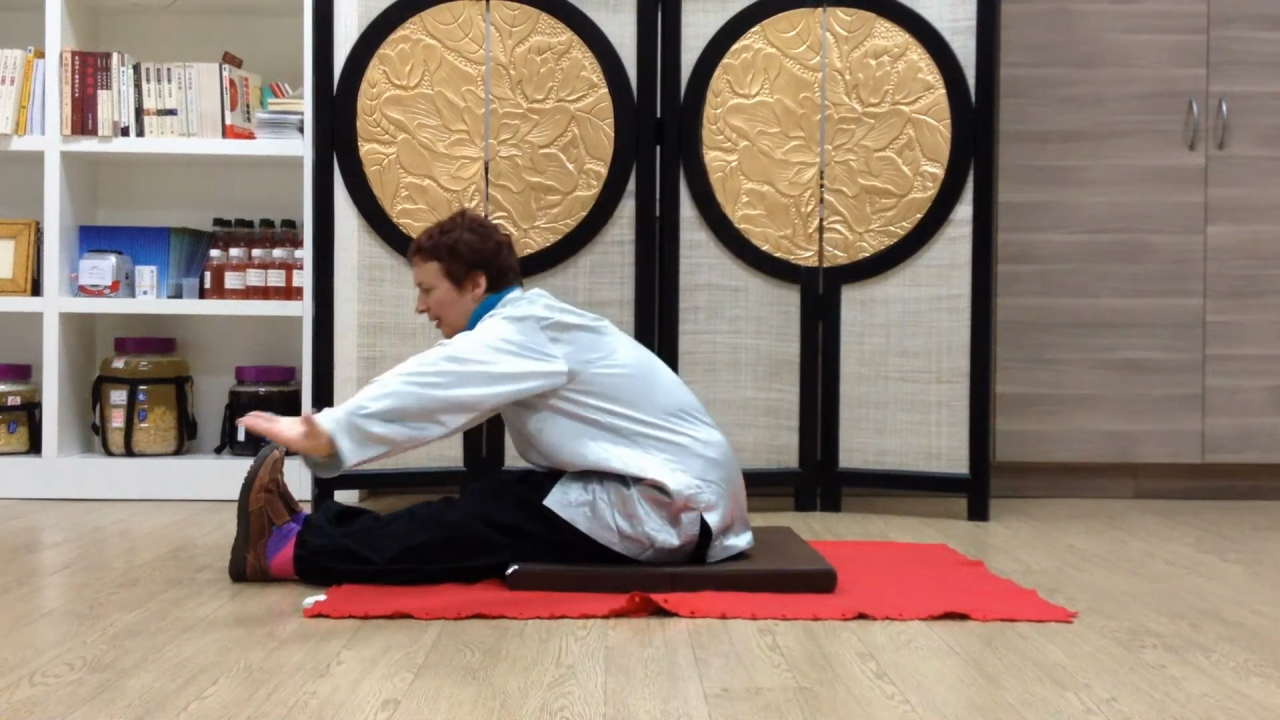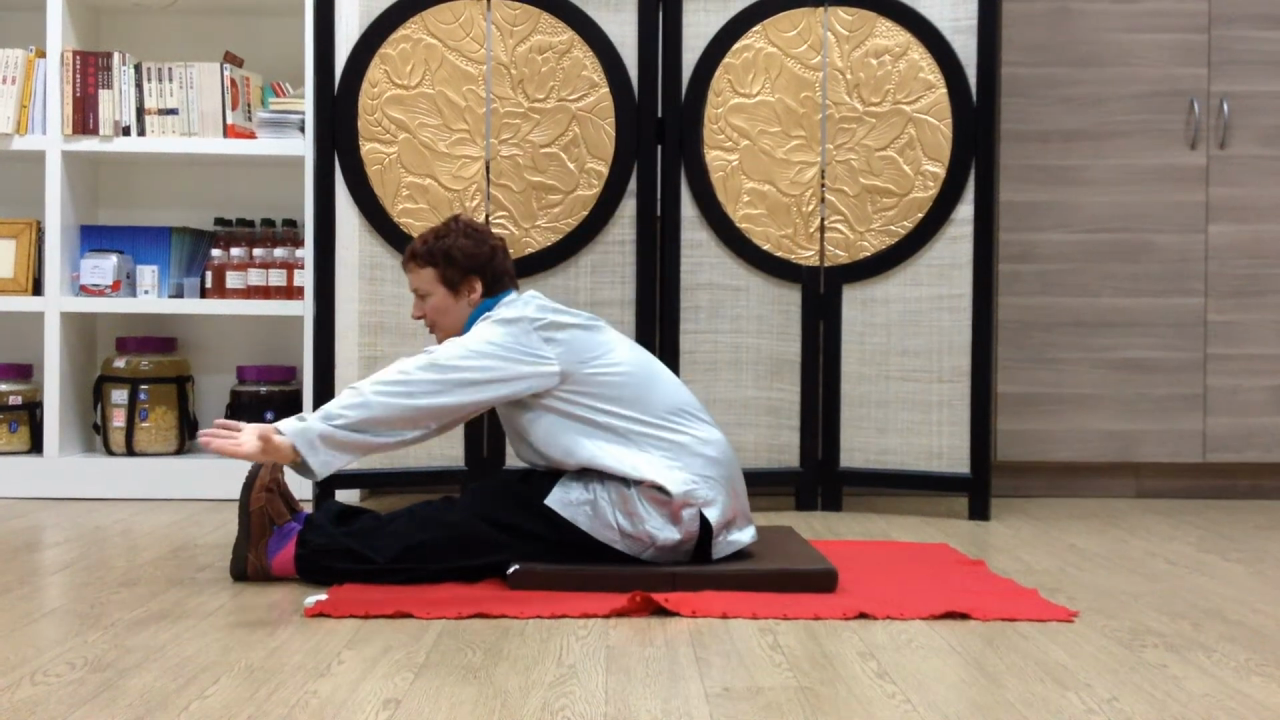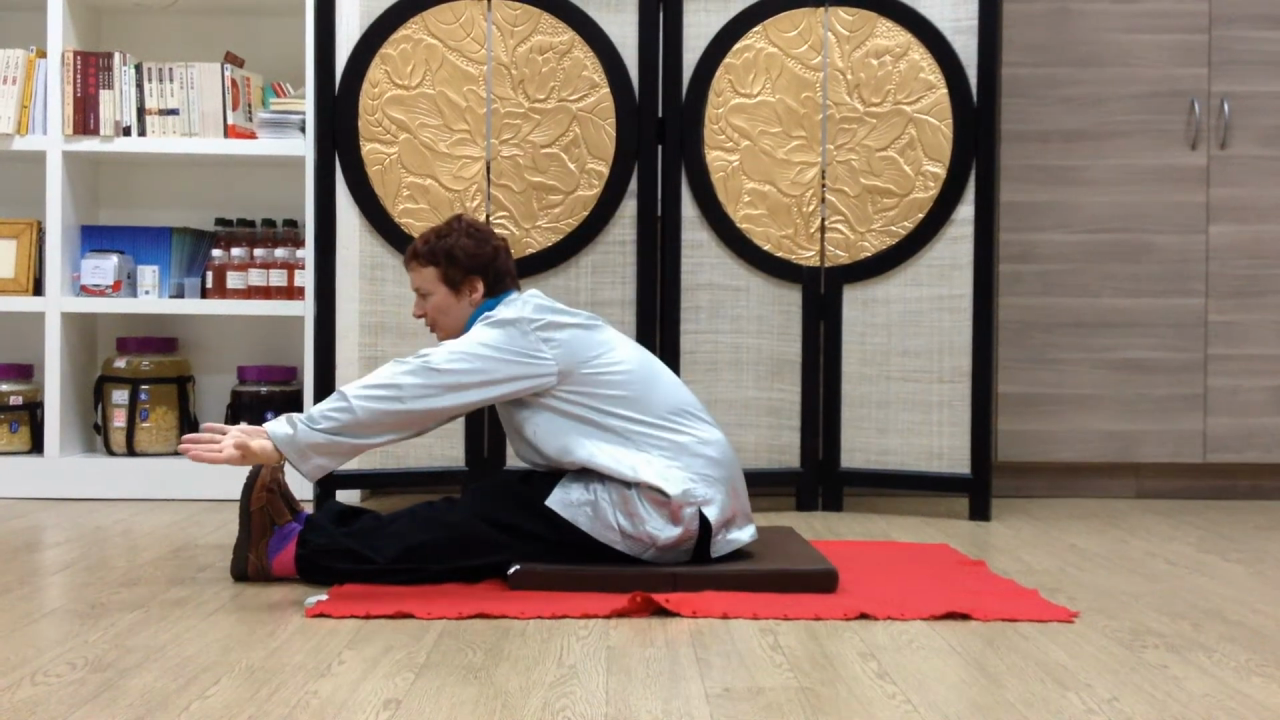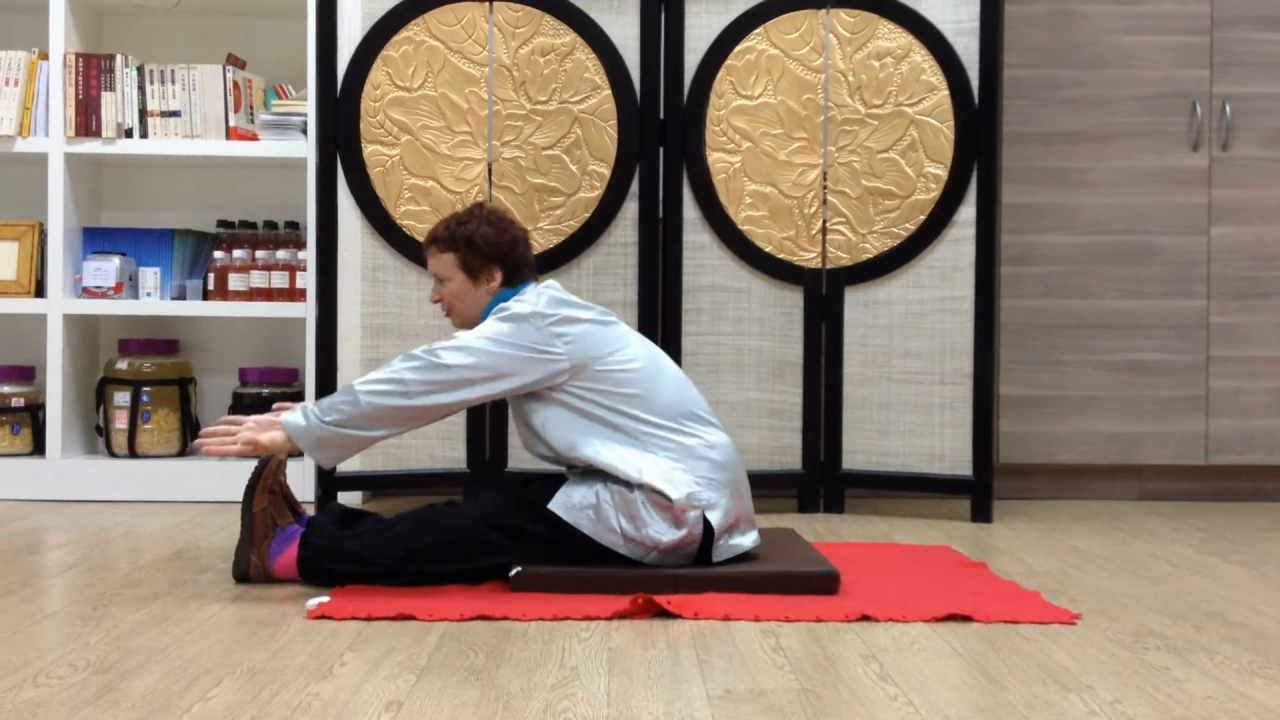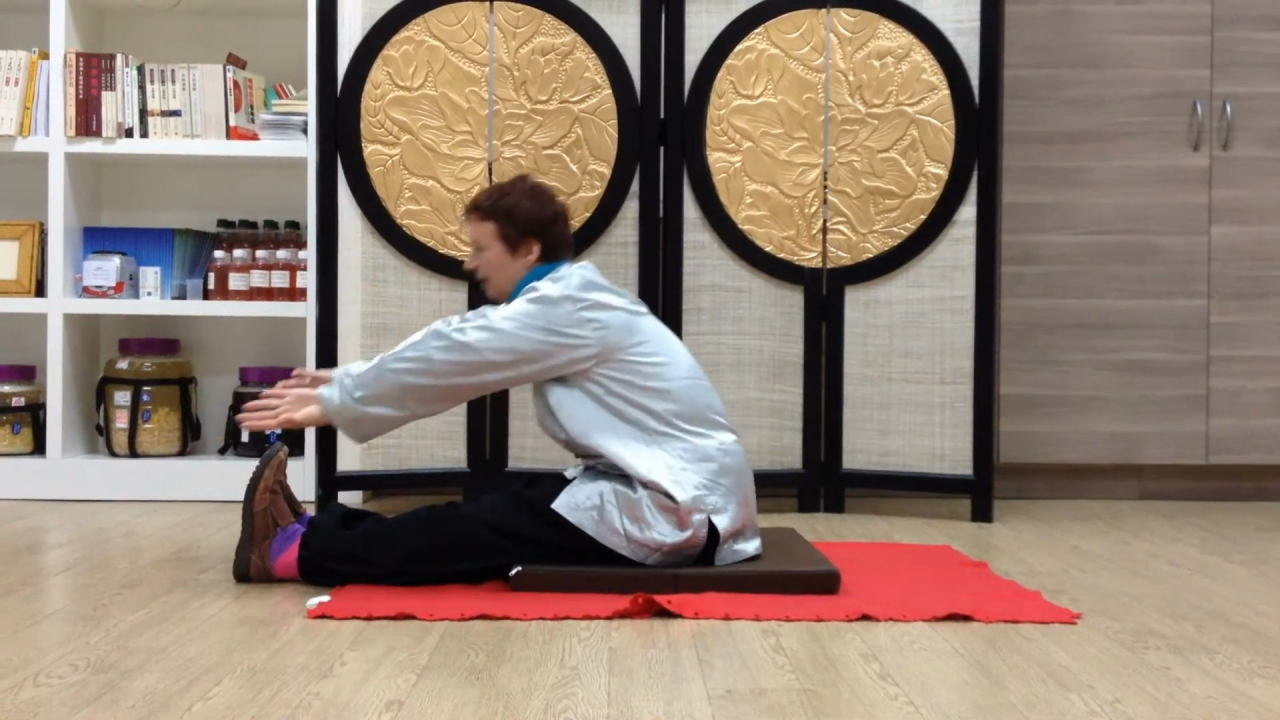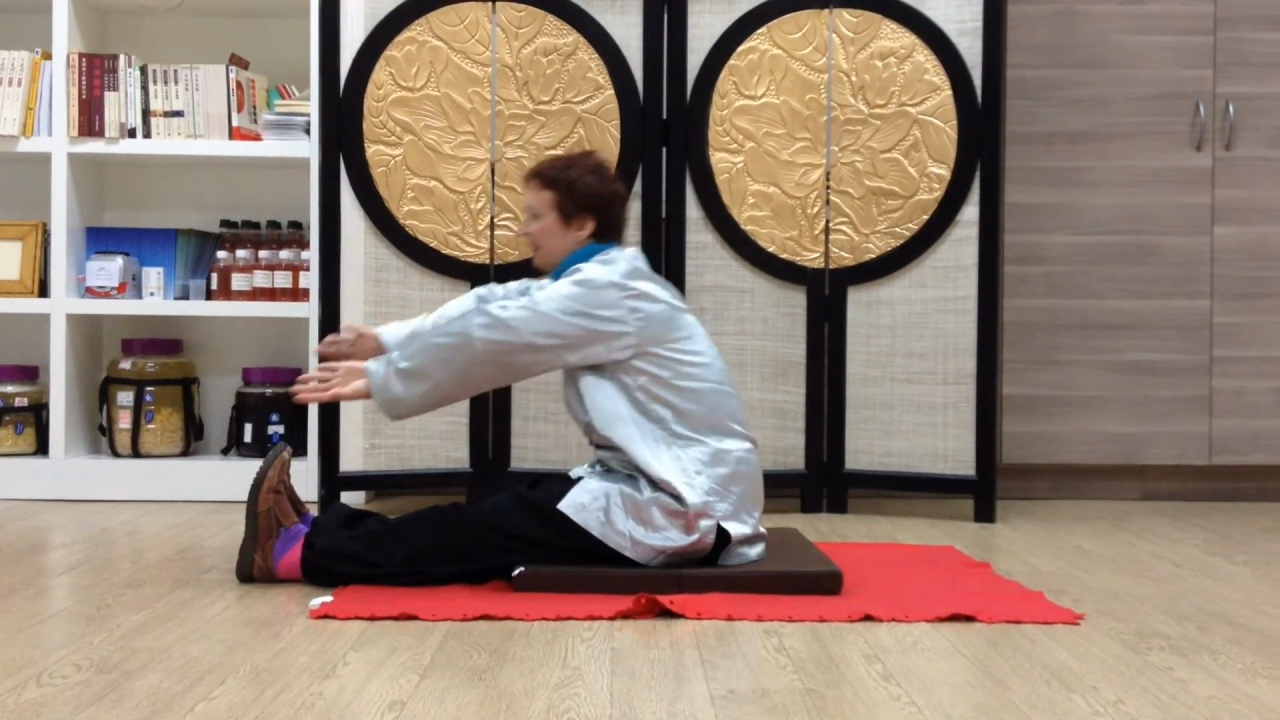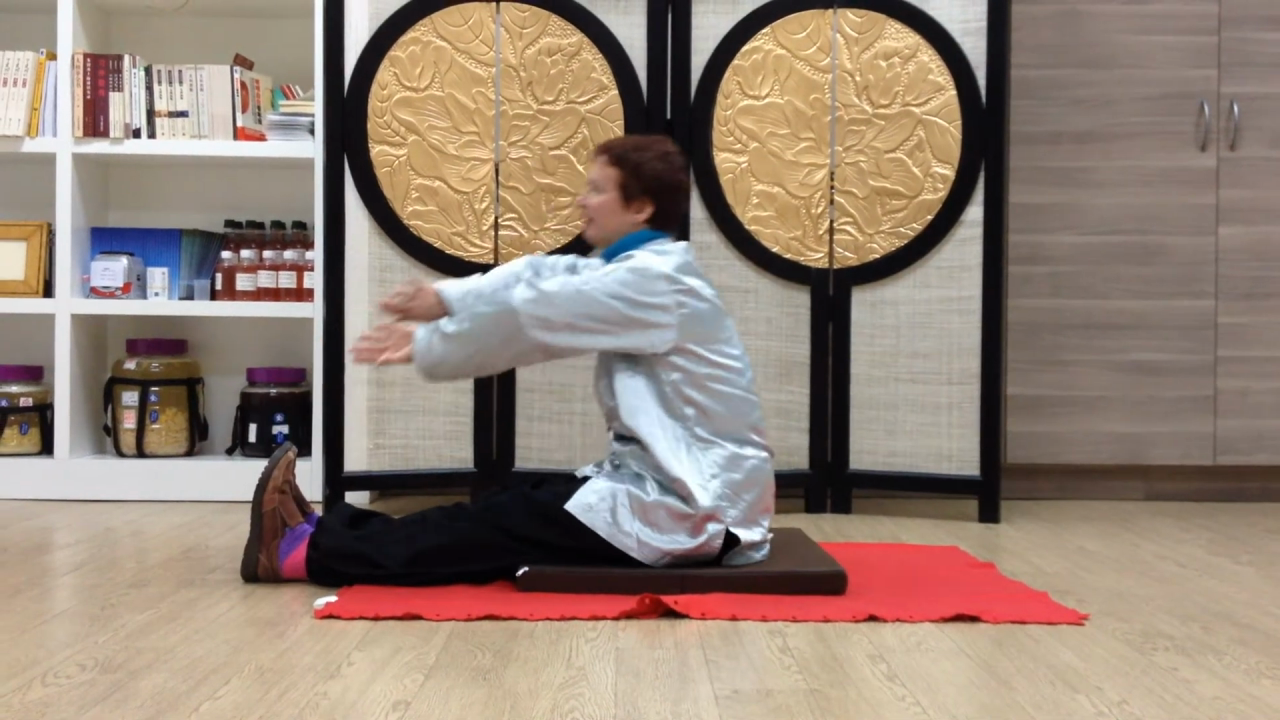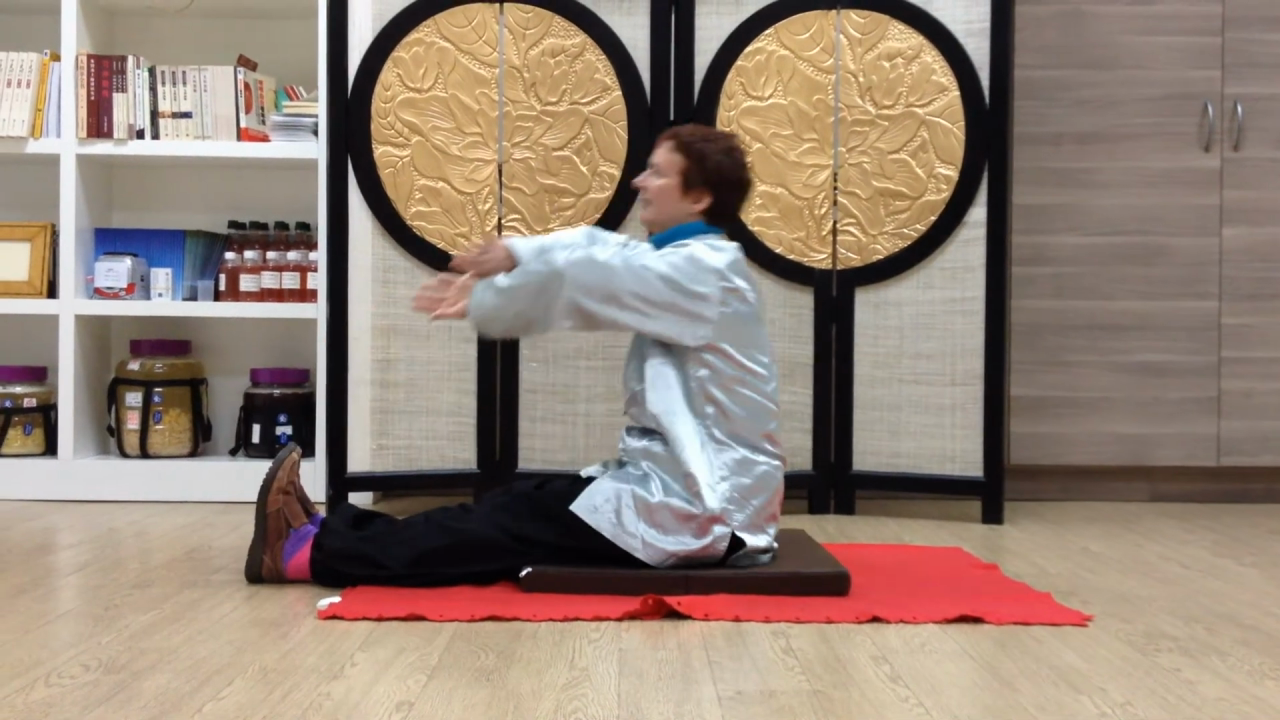
dt=0.2s
person 1, frame 1
left shoulder: (521, 332)
right shoulder: (532, 319)
left elbow: (429, 387)
right elbow: (441, 387)
left wrist: (328, 433)
left hip: (668, 508)
right hip: (674, 494)
left knee: (478, 524)
right knee: (486, 504)
left ankle: (294, 550)
right ankle: (313, 532)
person 1, frame 2
left shoulder: (517, 334)
right shoulder: (524, 324)
left elbow: (410, 394)
right elbow: (421, 399)
left wrist: (294, 441)
right wrist: (296, 438)
left hip: (668, 507)
right hip: (670, 492)
left knee: (477, 525)
right knee: (486, 504)
left ankle: (294, 550)
right ankle: (313, 532)
person 1, frame 3
left shoulder: (519, 335)
right shoulder: (523, 324)
left elbow: (405, 393)
right elbow: (415, 393)
left wrist: (280, 441)
right wrist: (284, 437)
left hip: (668, 506)
right hip: (669, 491)
left knee: (477, 526)
right knee: (483, 504)
left ankle: (294, 551)
right ankle: (313, 533)
person 1, frame 4
left shoulder: (535, 327)
right shoulder: (538, 315)
left elbow: (419, 383)
right elbow: (425, 382)
left wrist: (296, 431)
right wrist: (305, 421)
left hip: (671, 510)
right hip: (672, 493)
left knee: (483, 530)
right knee: (494, 506)
left ankle: (294, 553)
right ankle: (310, 535)
person 1, frame 5
left shoulder: (564, 308)
right shoulder: (565, 297)
left elbow: (450, 361)
right elbow: (455, 347)
left wrist: (333, 403)
right wrist: (341, 382)
left hip: (675, 509)
right hip: (672, 490)
left knee: (487, 530)
right knee: (493, 508)
left ankle: (295, 552)
right ankle: (312, 534)
person 1, frame 6
left shoulder: (606, 292)
right shoulder: (603, 280)
left elbow: (488, 340)
right elbow: (491, 309)
left wrist: (380, 378)
right wrist: (383, 341)
left hip: (683, 509)
right hip: (675, 488)
left knee: (492, 531)
right knee: (501, 510)
left ankle: (299, 552)
right ankle: (316, 535)
person 1, frame 7
left shoulder: (654, 280)
right shoulder: (645, 267)
left elbow: (532, 314)
right elbow: (539, 277)
left wrist: (428, 343)
right wrist: (444, 298)
left hip: (691, 509)
right hip: (684, 487)
left knee: (502, 531)
right knee: (508, 509)
left ankle: (303, 552)
right ankle: (321, 533)
person 1, frame 8
left shoulder: (703, 271)
right shoulder: (690, 260)
left elbow: (580, 277)
right elbow: (591, 253)
left wrist: (481, 300)
right wrist: (511, 255)
left hip: (698, 509)
right hip: (691, 487)
left knee: (507, 530)
right knee: (514, 507)
left ankle: (310, 553)
right ankle: (327, 533)
